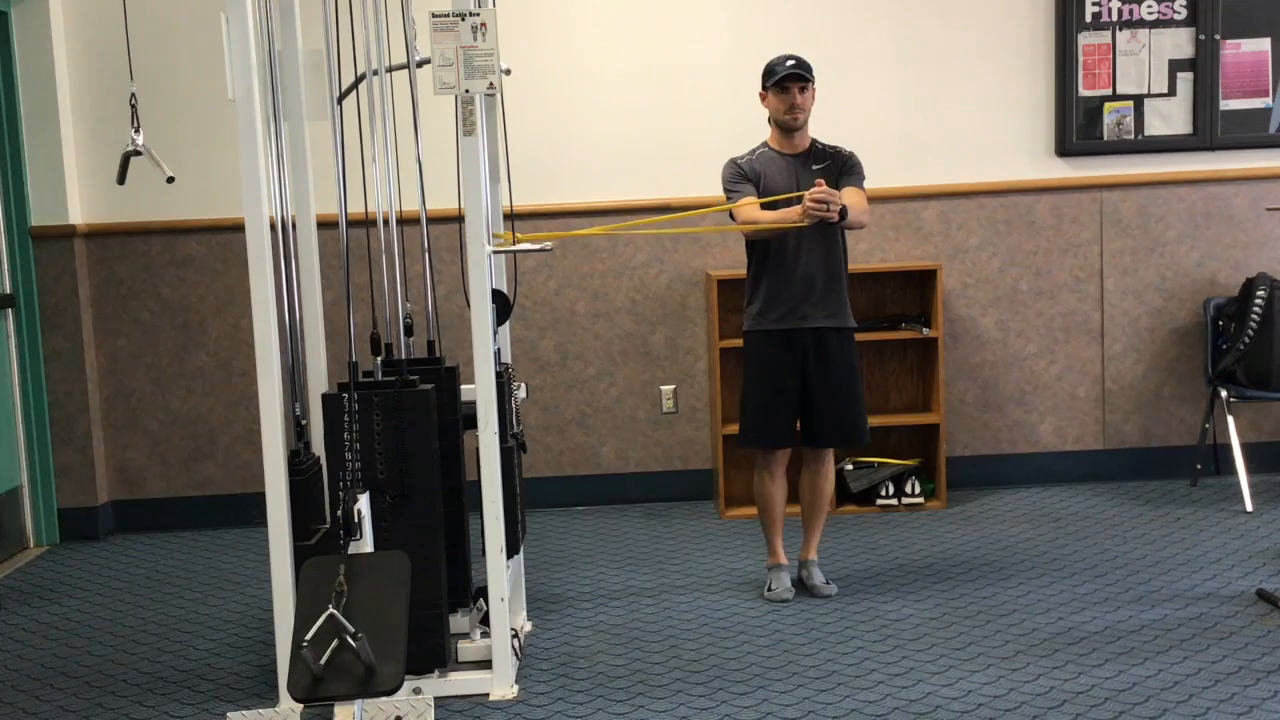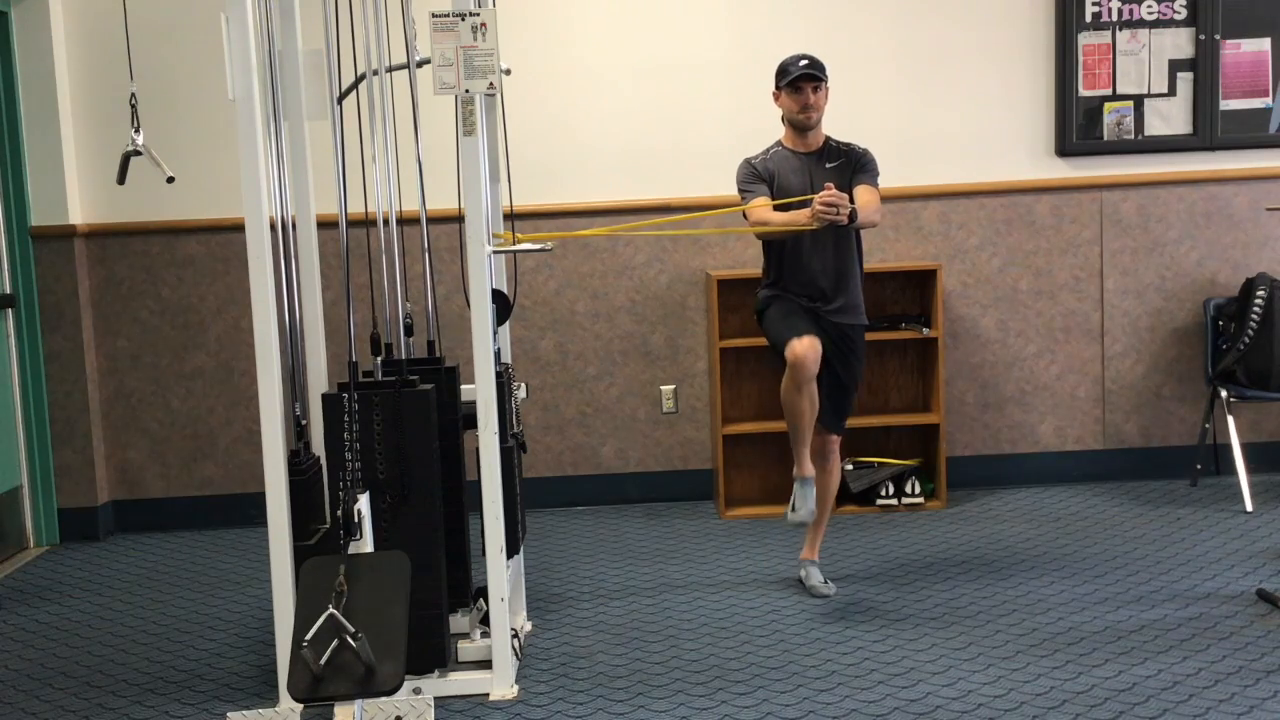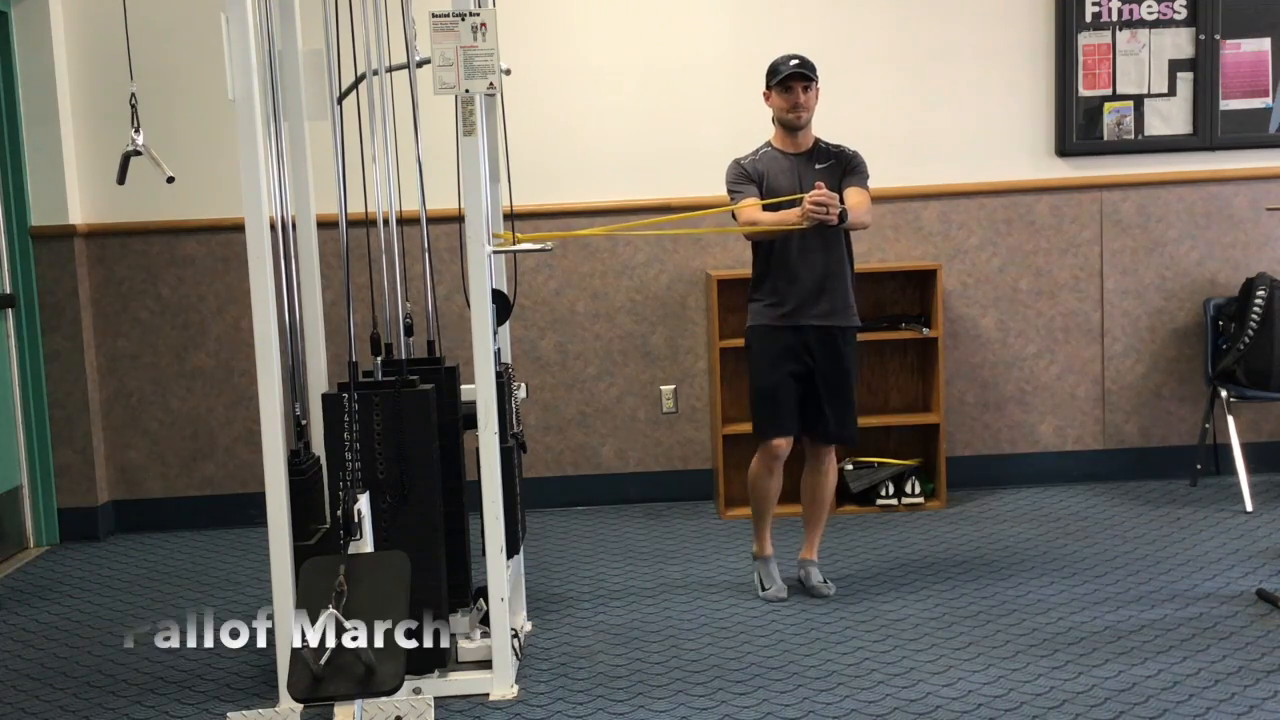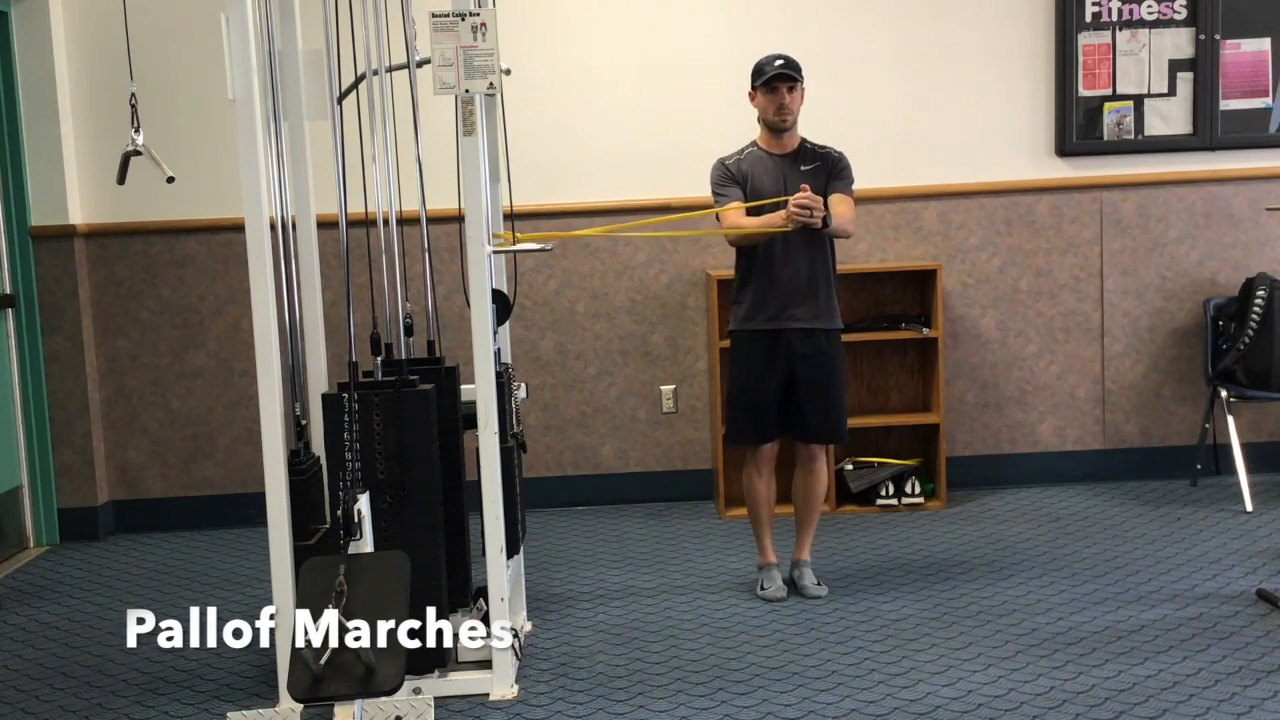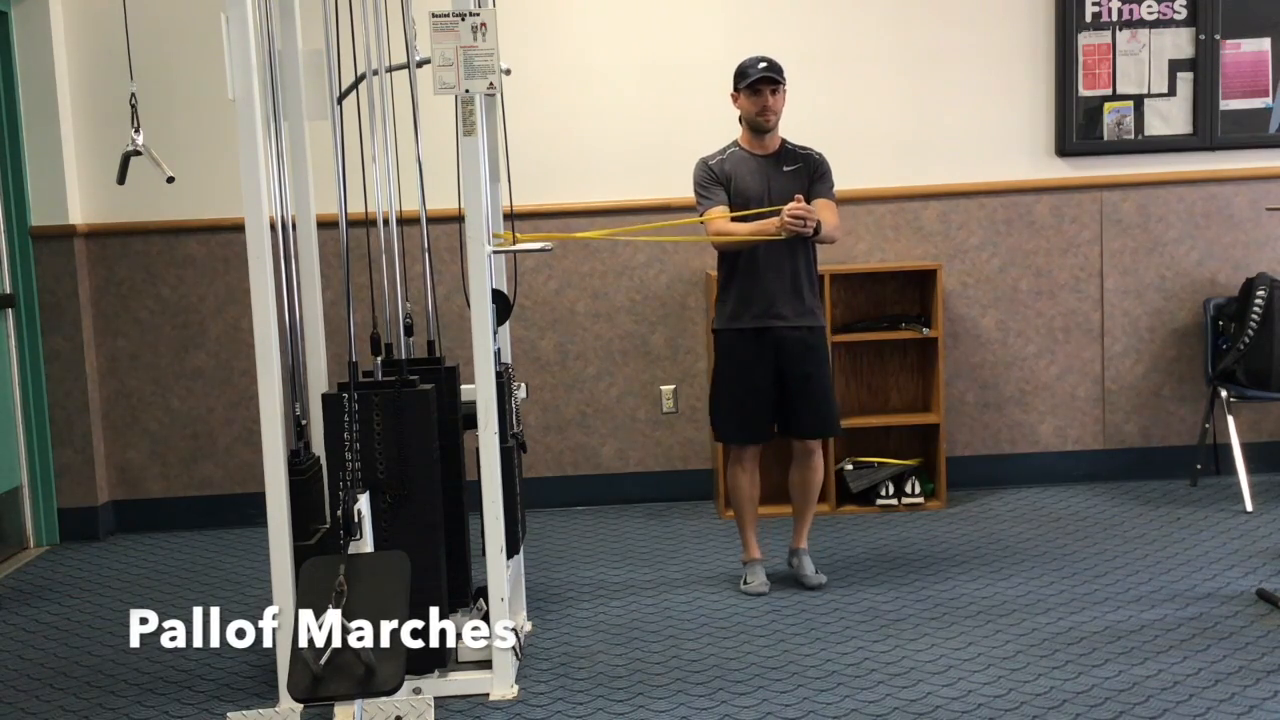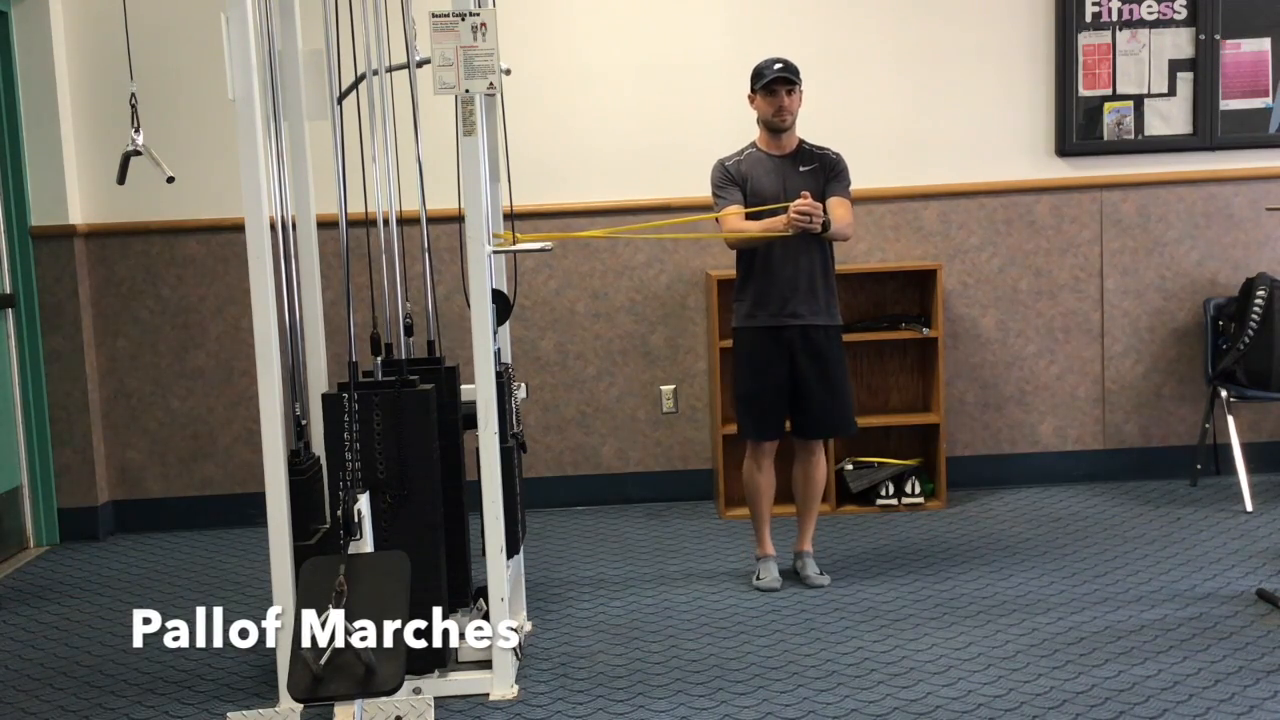
dt=0.7s
person 1, frame 1
left shoulder: (840, 162)
right shoulder: (742, 168)
left elbow: (860, 214)
right elbow: (749, 222)
left wrist: (836, 208)
right wrist: (799, 212)
left hip: (830, 324)
right hip: (771, 326)
left knee: (822, 448)
right knee: (772, 452)
left ankle: (810, 558)
right ankle: (777, 561)
person 1, frame 2
left shoulder: (855, 159)
right shoulder: (757, 167)
left elbow: (873, 213)
right elbow: (762, 223)
left wrist: (847, 212)
right wrist: (810, 215)
left hip: (844, 311)
right hip: (786, 297)
left knee: (829, 438)
right knee: (804, 356)
left ankle: (810, 557)
right ankle: (801, 472)
person 1, frame 3
left shoulder: (845, 160)
right shoulder: (747, 168)
left elbow: (864, 214)
right elbow: (751, 223)
left wrist: (838, 211)
right wrist: (798, 214)
left hip: (833, 321)
right hip: (774, 322)
left knee: (823, 447)
right knee: (775, 446)
left ankle: (809, 558)
right ankle: (763, 553)
person 1, frame 4
left shoulder: (831, 162)
right shoulder: (732, 167)
left elbow: (847, 224)
right elbow: (735, 230)
left wrist: (821, 218)
right wrist: (784, 217)
left hip: (817, 325)
right hip: (756, 327)
left knee: (813, 449)
right knee: (760, 450)
left ankle: (803, 559)
right ankle: (768, 562)
person 1, frame 5
left shoulder: (810, 163)
right shoulder: (714, 168)
left elbow: (832, 229)
right elbow: (720, 234)
left wrist: (811, 226)
right wrist: (777, 225)
left hip: (801, 323)
right hip: (742, 326)
left knee: (810, 443)
right knee: (744, 447)
left ankle: (800, 547)
right ankle: (752, 557)
person 1, frame 6
left shoulder: (828, 163)
right shoulder: (731, 168)
left elbow: (845, 227)
right elbow: (734, 233)
left wrist: (819, 222)
right wrist: (784, 222)
left hip: (816, 320)
right hip: (758, 323)
left knee: (811, 441)
right knee: (762, 442)
left ankle: (805, 550)
right ankle: (765, 553)
